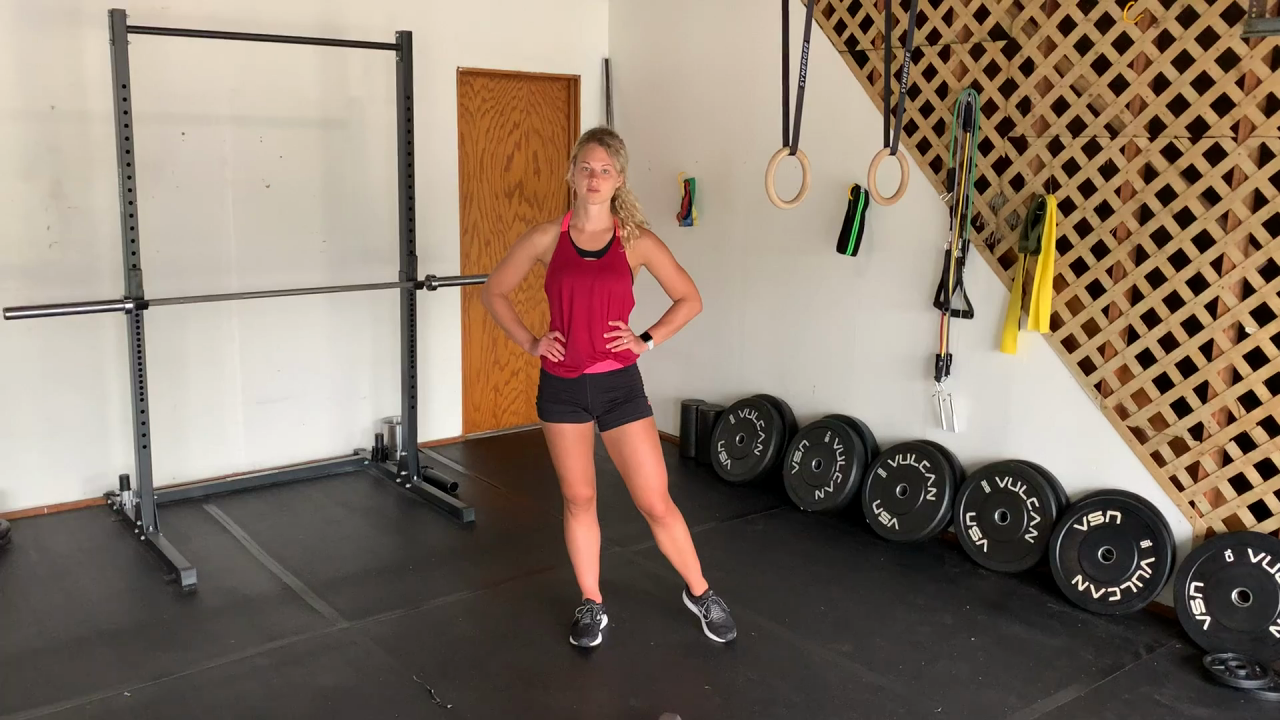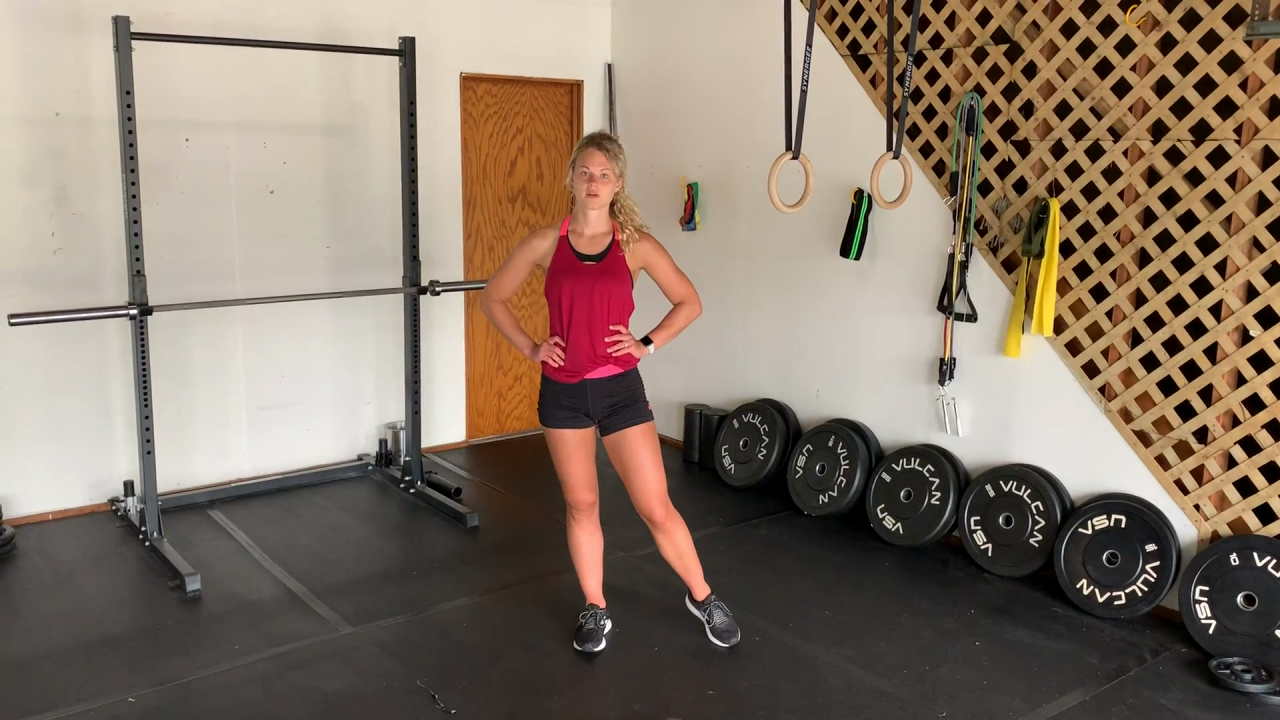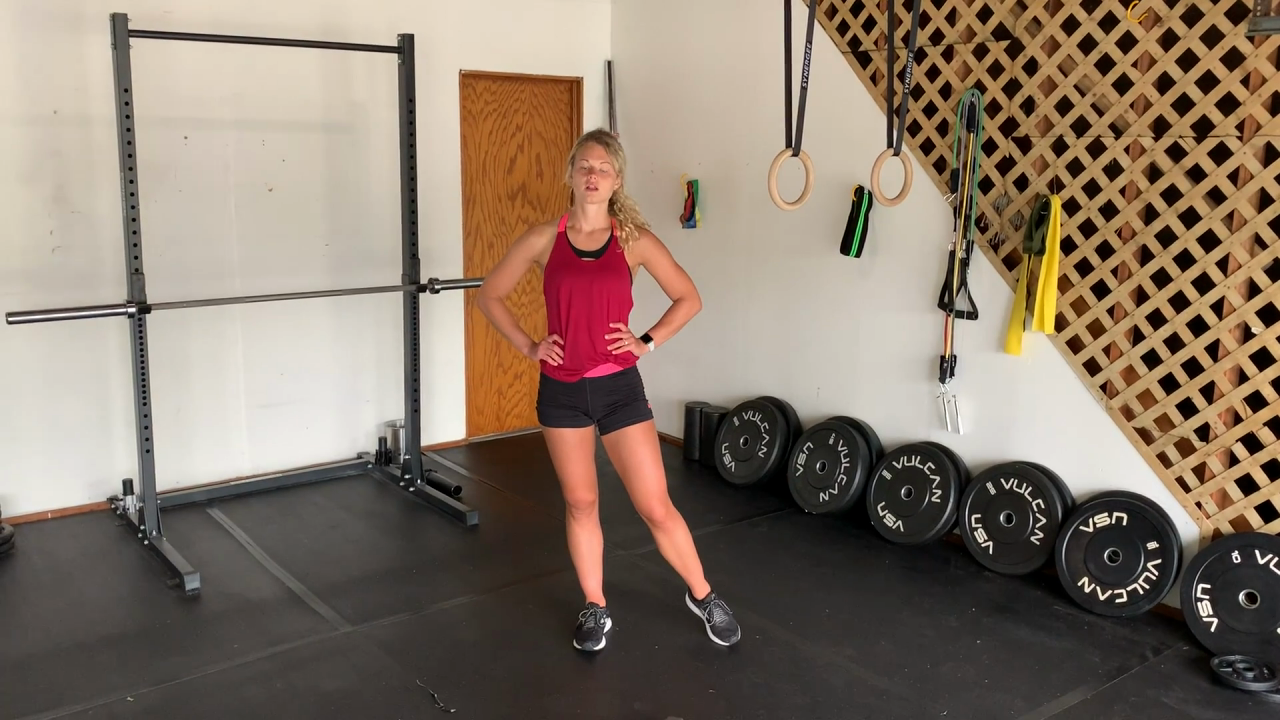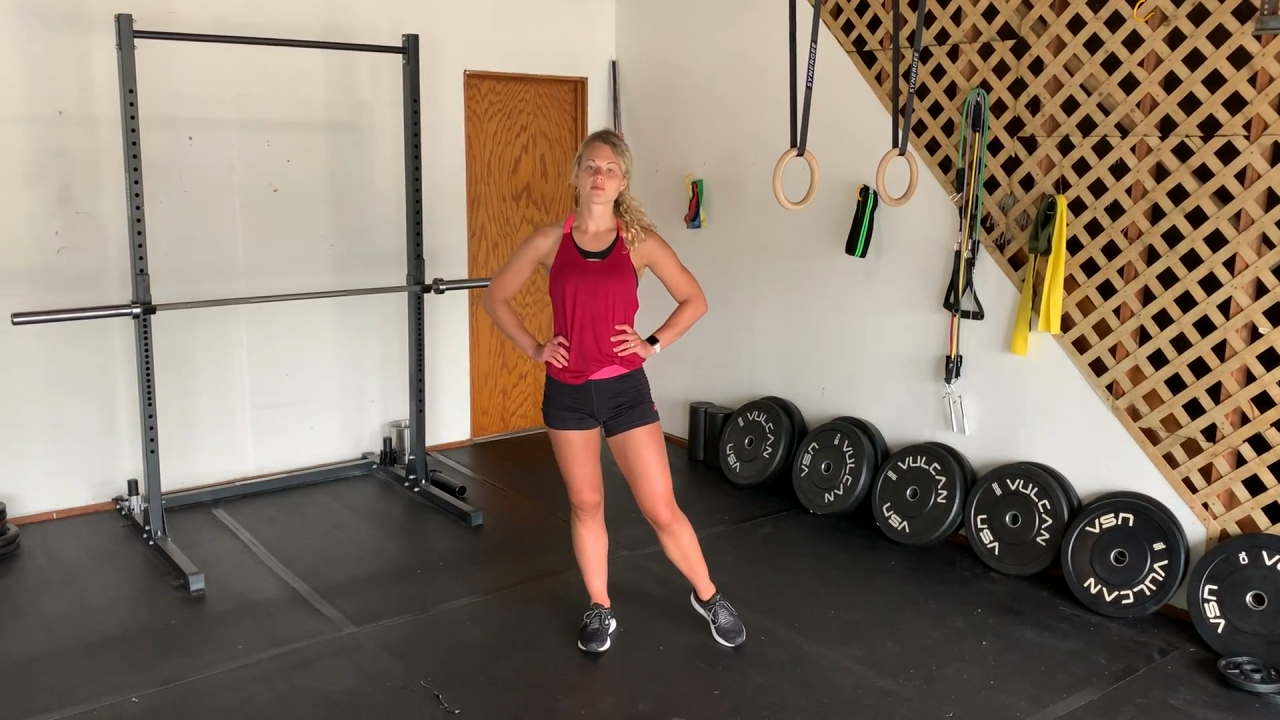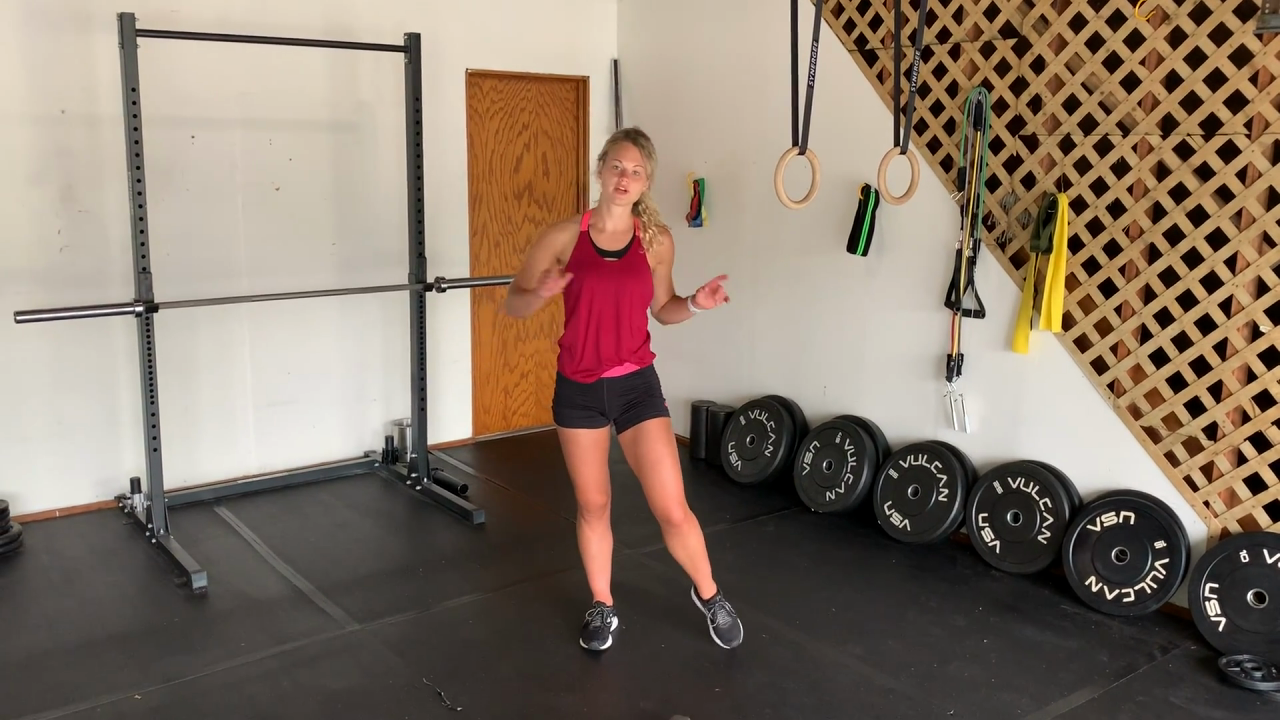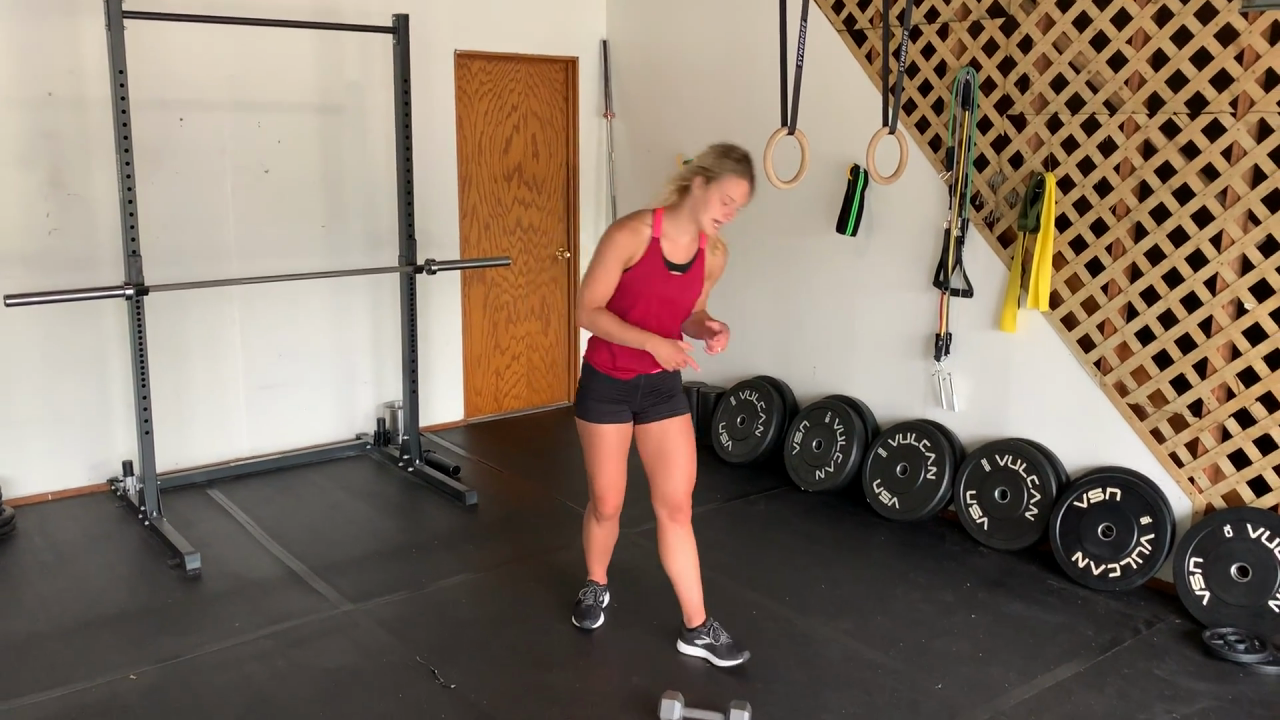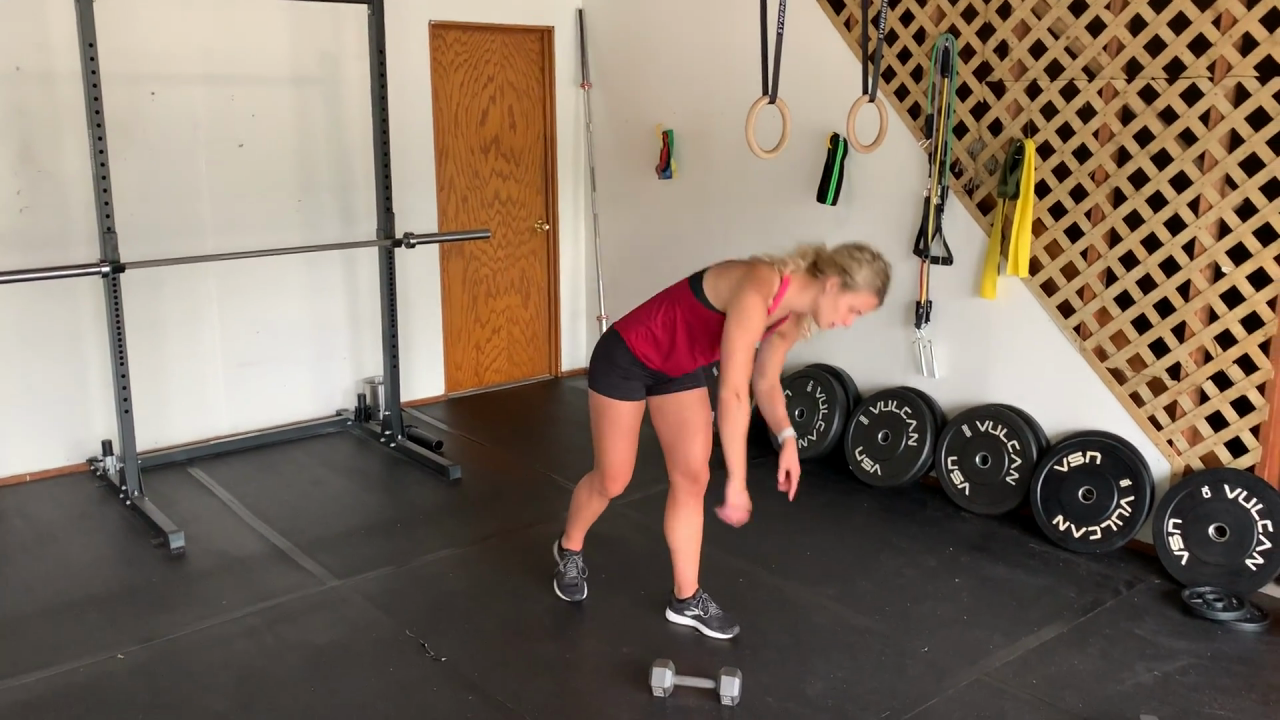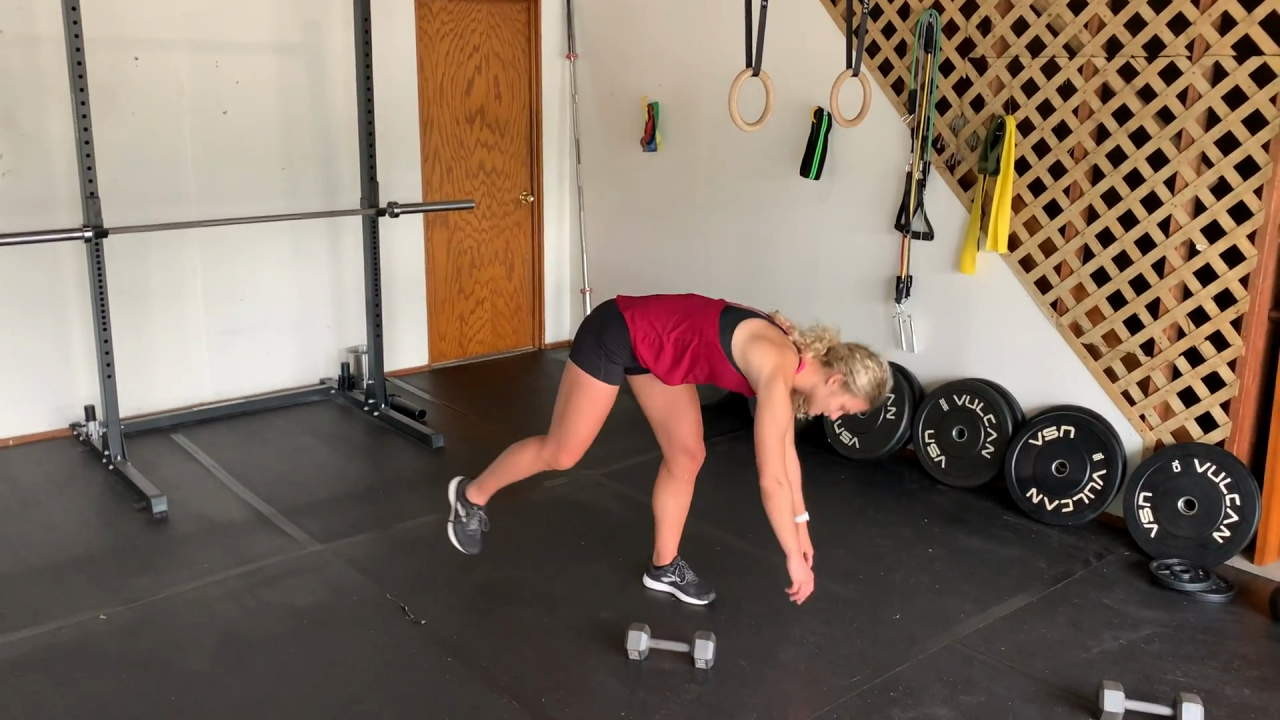
dt=0.5s
person 1, frame 1
left shoulder: (636, 240)
right shoulder: (546, 237)
left elbow: (689, 298)
right elbow: (494, 291)
left wrist: (648, 340)
right wrist: (528, 341)
left hip: (619, 385)
right hip: (562, 386)
left knee: (656, 502)
right knee: (578, 499)
left ankle: (700, 593)
right ankle: (591, 605)
person 1, frame 2
left shoulder: (636, 245)
right shoulder: (546, 242)
left elbow: (689, 302)
right elbow: (493, 297)
left wrist: (649, 344)
right wrist: (530, 347)
left hip: (620, 389)
right hip: (563, 391)
left knee: (656, 508)
right knee: (581, 505)
left ankle: (703, 598)
right ankle: (595, 610)
person 1, frame 3
left shoulder: (634, 240)
right shoulder: (543, 238)
left elbow: (689, 298)
right elbow: (489, 295)
left wrist: (647, 342)
right wrist: (528, 345)
left hip: (619, 387)
right hip: (562, 389)
left knee: (656, 506)
right knee: (580, 504)
left ankle: (703, 596)
right ankle: (595, 608)
person 1, frame 4
left shoulder: (640, 241)
right shoulder: (549, 240)
left elbow: (694, 299)
right elbow: (496, 297)
left wrist: (653, 343)
right wrist: (533, 347)
left hip: (625, 389)
right hip: (567, 391)
left knee: (662, 509)
right knee: (586, 505)
left ankle: (709, 597)
right ankle: (600, 609)
person 1, frame 5
left shoulder: (656, 239)
right shoulder: (564, 235)
right elbow: (514, 303)
left wrist: (695, 303)
right wrist: (540, 292)
left hip: (636, 385)
right hip: (578, 388)
left knee: (671, 508)
right knee: (592, 506)
left ankle: (709, 594)
right ankle: (602, 607)
person 1, frame 6
left shoulder: (714, 254)
right shoulder: (631, 233)
right elbow: (587, 310)
left wrist: (710, 329)
right wrist: (654, 344)
left hip: (661, 383)
right hip: (608, 383)
left knee: (677, 507)
right knee: (607, 505)
left ankle: (697, 626)
right ankle: (595, 586)
person 1, frame 7
left shoulder: (794, 314)
right shoulder: (756, 291)
left elbow: (765, 381)
right elbow: (735, 395)
left wrist: (786, 438)
right wrist: (736, 482)
left hip: (680, 367)
right hip: (626, 356)
left knee: (691, 473)
right knee: (612, 479)
left ankle: (686, 598)
right ankle: (569, 550)
person 1, frame 8
left shoulder: (796, 361)
right shoulder: (777, 368)
left elbow: (784, 450)
right elbow: (771, 477)
left wrist: (800, 521)
right wrist: (794, 557)
left hip: (653, 348)
right hip: (616, 335)
left knee: (686, 456)
right knee: (562, 453)
left ankle: (665, 566)
right ankle: (471, 496)
